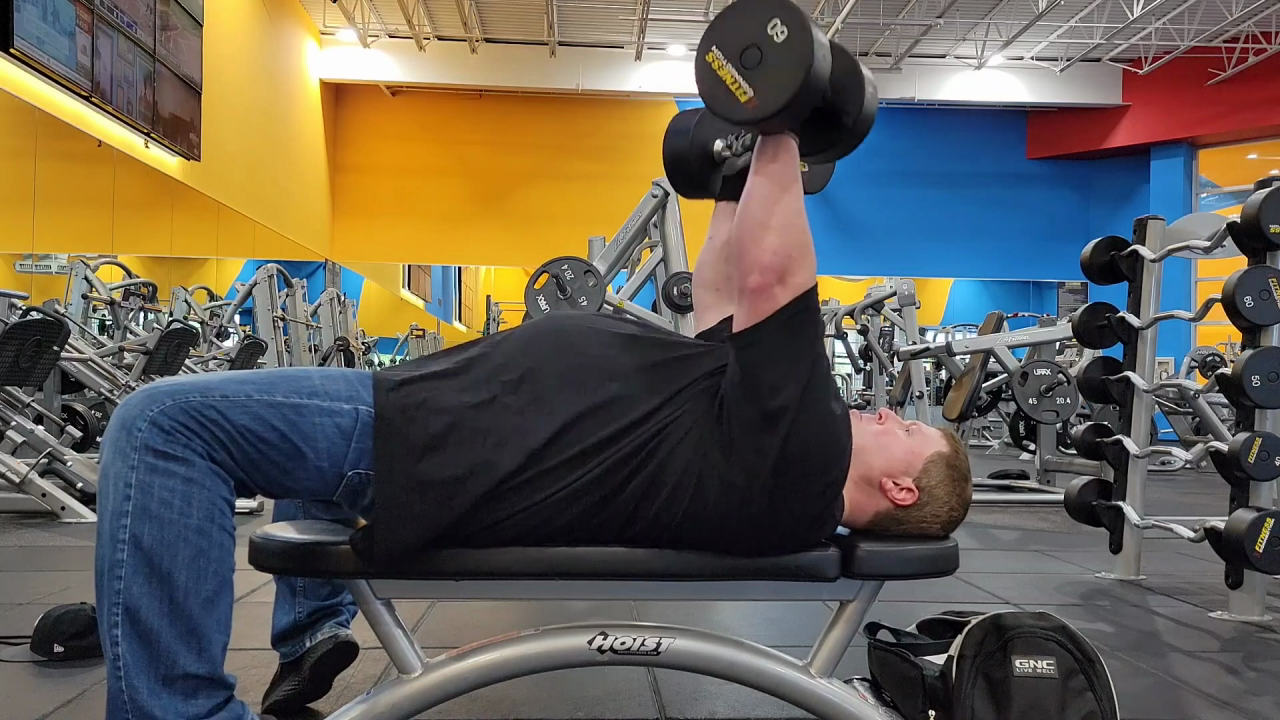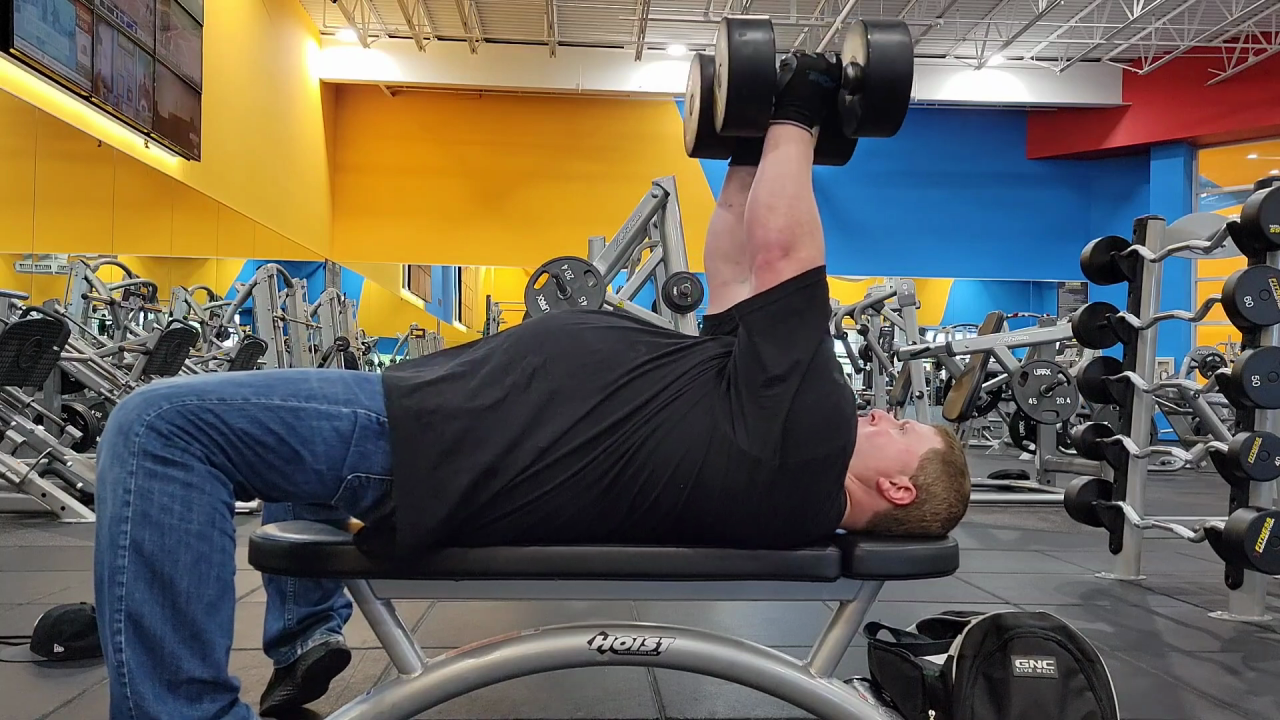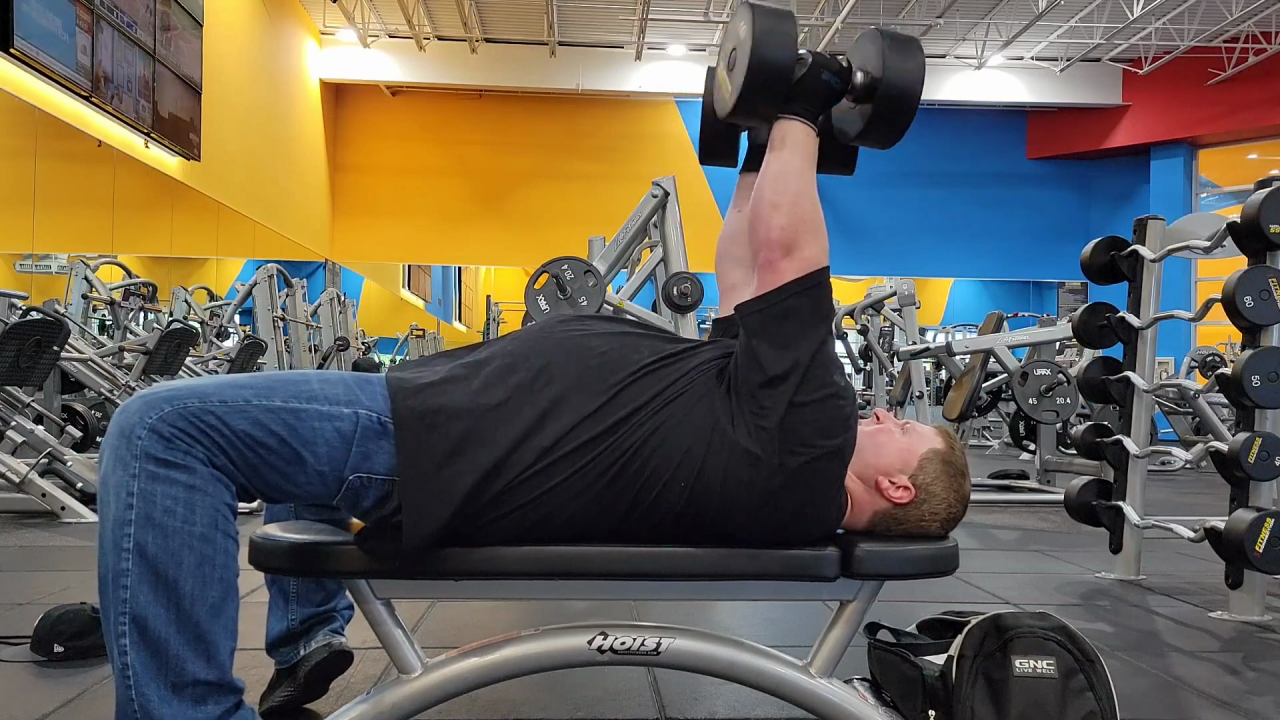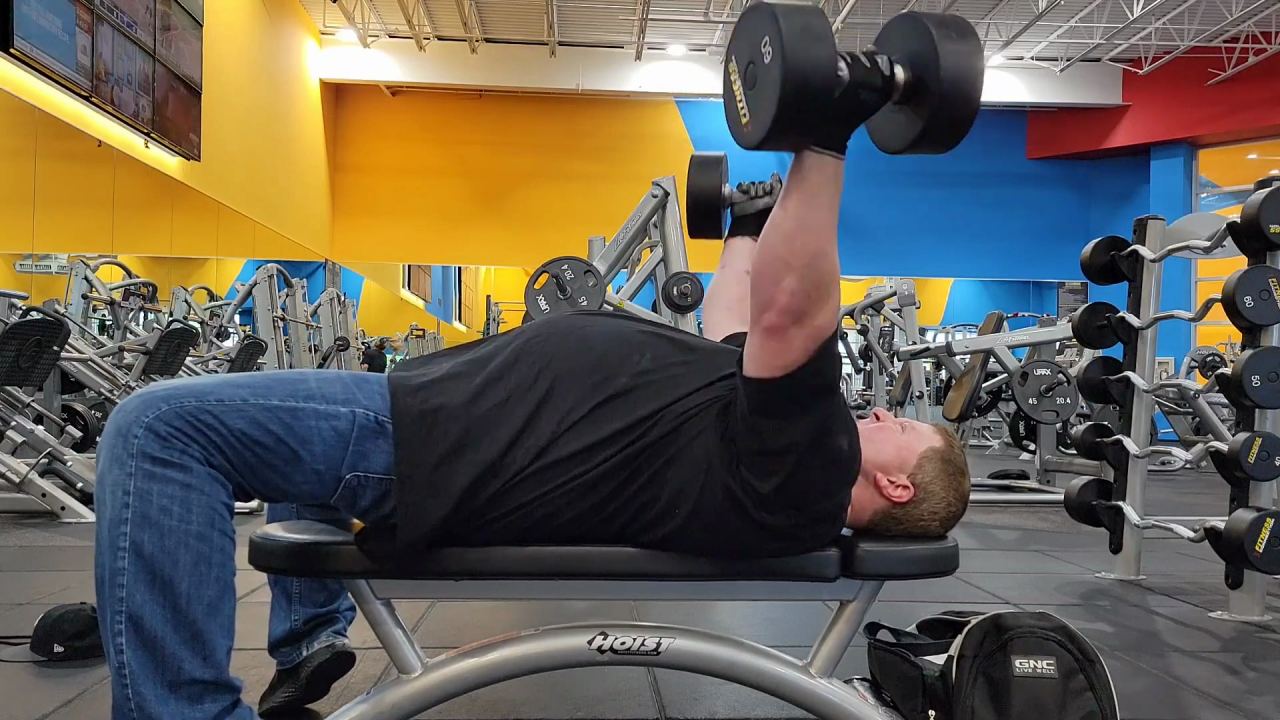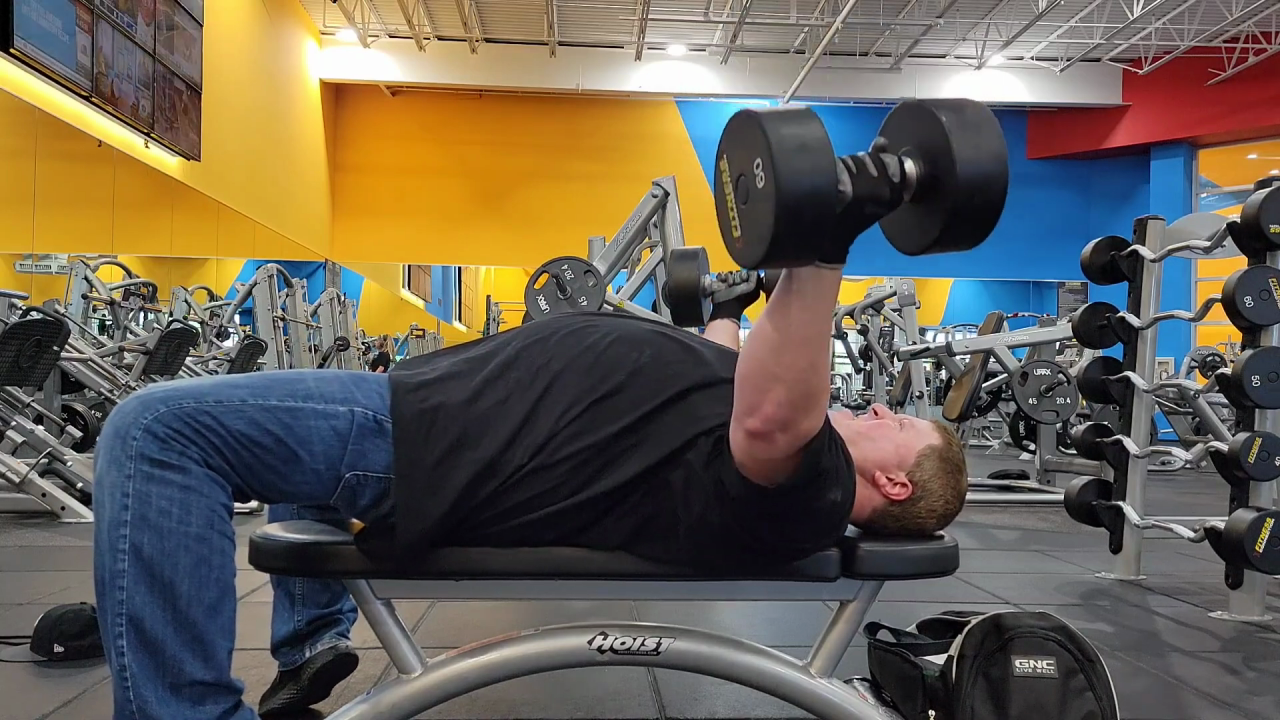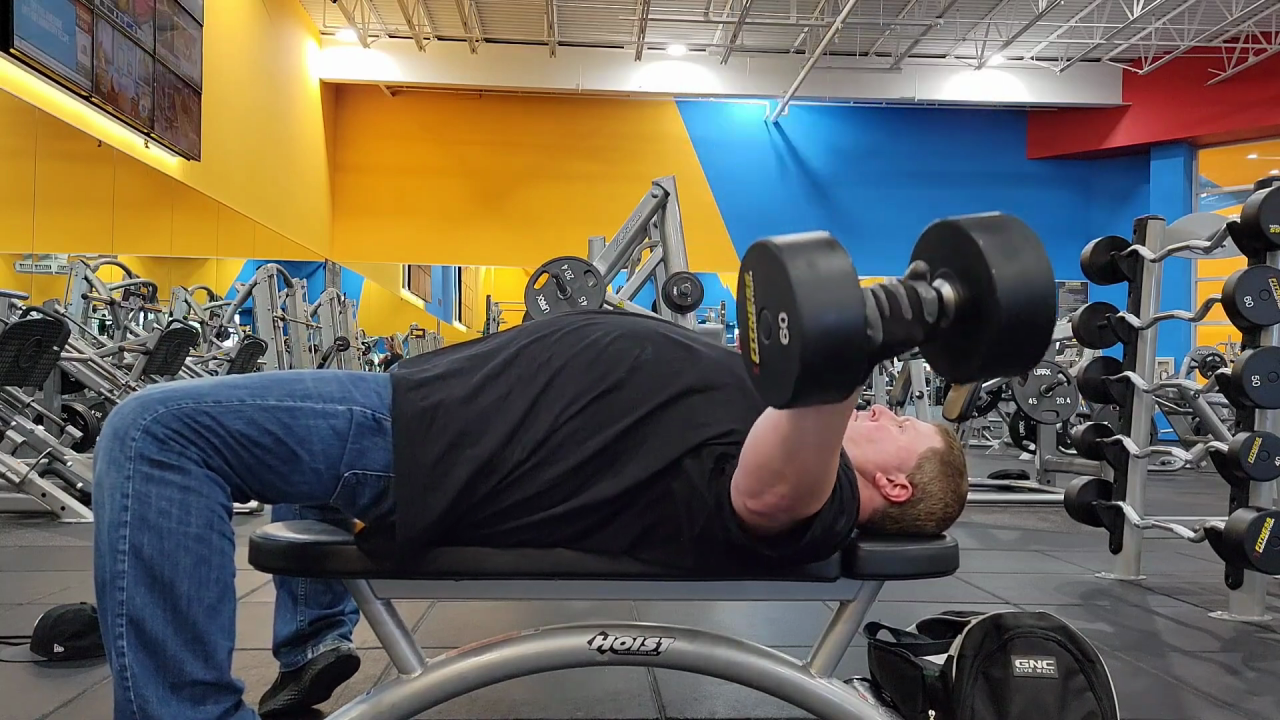
dt=0.7s
person 1, frame 1
left shoulder: (804, 457)
right shoulder: (777, 432)
left elbow: (768, 281)
right elbow: (721, 303)
left wrist: (781, 131)
right wrist: (738, 182)
left hip: (434, 451)
right hip: (464, 420)
left knee: (162, 424)
right ankle: (315, 636)
person 1, frame 2
left shoulder: (807, 441)
right shoulder: (775, 417)
left elbow: (780, 257)
right elbow: (736, 275)
left wrist: (794, 117)
right wrist: (749, 146)
left hip: (429, 450)
left knee: (161, 425)
right ankle: (305, 643)
person 1, frame 3
left shoulder: (806, 443)
right shoulder: (799, 429)
left elbow: (783, 257)
right elbow: (748, 285)
left wrist: (798, 113)
right wrist: (760, 156)
left hip: (432, 449)
left knee: (162, 428)
right knee: (282, 411)
right ankle: (306, 646)
person 1, frame 4
left shoulder: (806, 480)
right shoulder: (782, 429)
left elbow: (790, 316)
right elbow: (730, 336)
left wrist: (824, 140)
right wrist: (747, 233)
left knee: (158, 426)
person 1, frame 5
left shoulder: (807, 488)
right shoulder: (803, 447)
left elbow: (766, 417)
right elbow: (730, 388)
left wrist: (825, 245)
right wrist: (726, 309)
left knee: (157, 430)
right ankle: (313, 647)
person 1, frame 6
left shoulder: (814, 492)
right shoulder: (779, 422)
left elbow: (766, 490)
left knee: (156, 430)
right knee: (294, 403)
right ankle: (313, 648)
